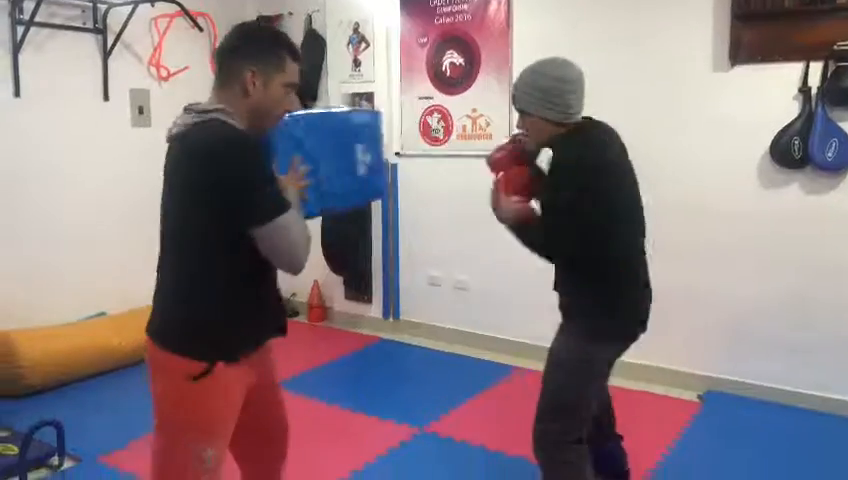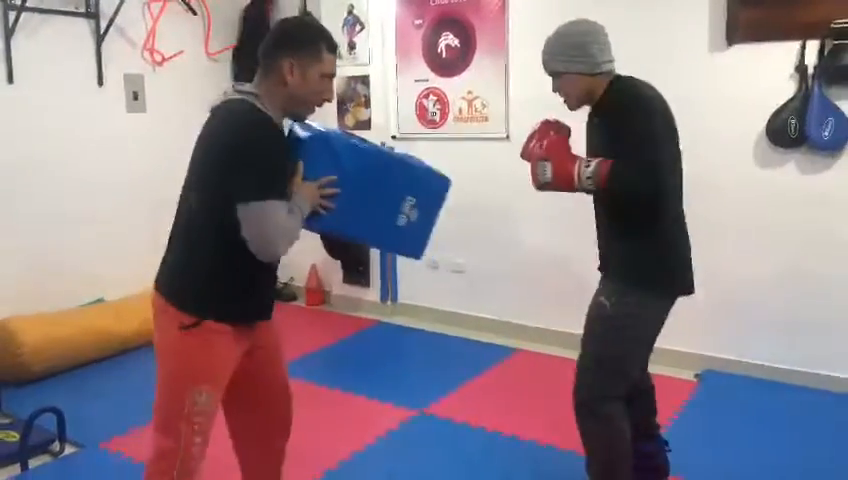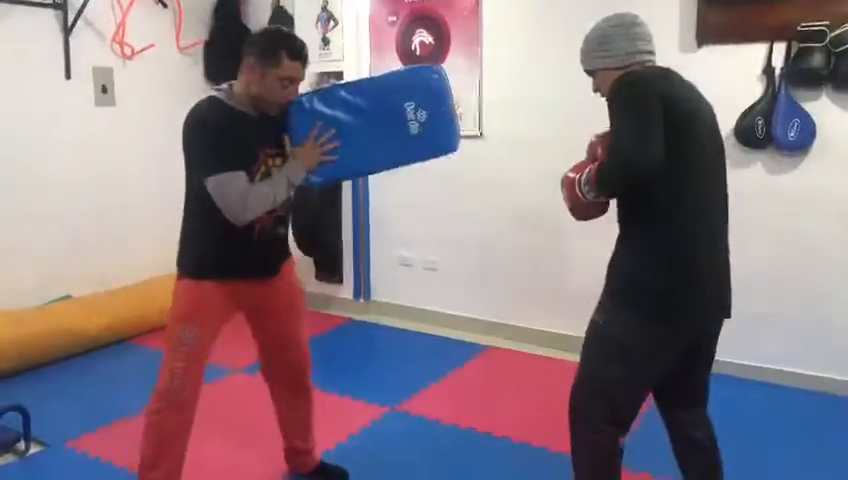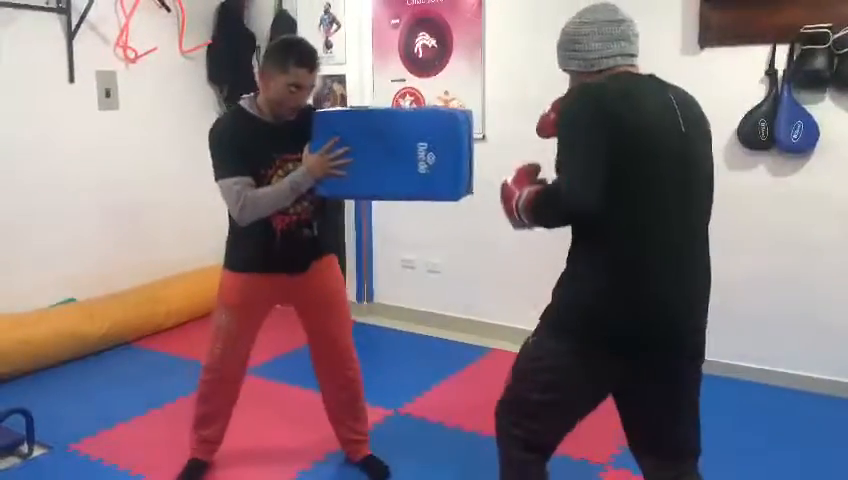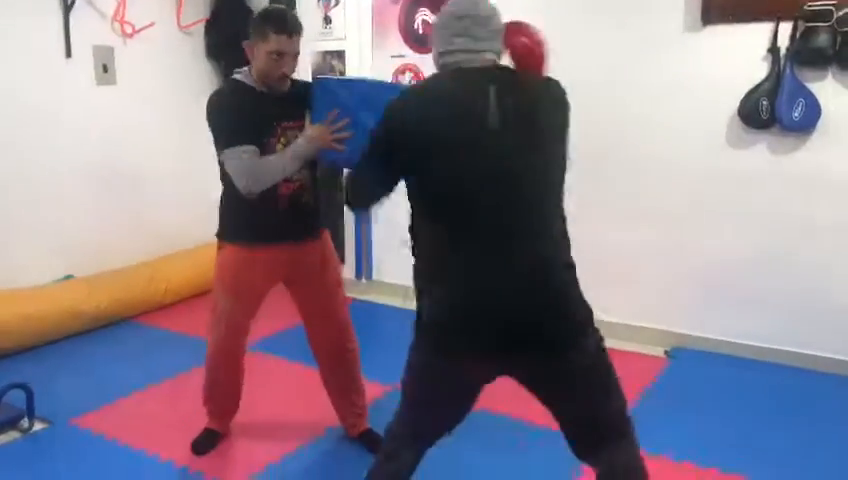
dt=1s
person 1, frame 1
left shoulder: (577, 157)
right shoulder: (591, 139)
left elbow: (562, 247)
left wrist: (509, 211)
left hip: (602, 307)
right hip: (618, 297)
left knee: (556, 435)
right knee: (584, 382)
person 1, frame 2
left shoulder: (635, 103)
right shoulder: (611, 106)
left elbow: (647, 181)
left wrist: (575, 171)
right wrist: (565, 159)
left hip: (644, 268)
right hip: (645, 263)
left knee: (597, 391)
right knee: (626, 371)
person 1, frame 3
left shoulder: (636, 90)
right shoulder: (687, 94)
left elbow: (637, 164)
left wrist: (589, 180)
left hip: (653, 282)
right hip: (705, 284)
left knee: (596, 408)
right knee: (686, 407)
person 1, frame 4
left shoulder: (592, 104)
right shoulder: (685, 107)
left elbow: (577, 199)
left wrist: (522, 202)
left hip: (596, 314)
right hip: (676, 318)
left knee: (521, 432)
person 1, frame 5
left shoulder: (411, 108)
right shoulder: (543, 96)
left elbow: (360, 194)
left wrist: (409, 147)
left hip: (453, 317)
right hip: (549, 310)
left knee: (407, 437)
person 2, frame 1
left shoulder: (201, 139)
right shoulder: (233, 150)
right elbow: (292, 255)
left wrist: (276, 196)
right wrist: (288, 197)
left hip: (243, 343)
right hip: (196, 354)
person 2, frame 2
left shoulder: (252, 122)
right shoulder: (251, 131)
right elbow: (269, 242)
left wrist: (297, 200)
right wrist: (301, 201)
left hip: (244, 312)
right hip: (197, 314)
left knee: (271, 418)
person 2, frame 3
left shoulder: (279, 115)
right shoulder: (207, 121)
right elbow: (239, 206)
right wrist: (297, 166)
left hip: (272, 267)
right hip: (209, 275)
left knee: (293, 367)
right knee: (177, 388)
person 2, frame 4
left shoulder: (316, 122)
right shoulder: (230, 130)
left elbow: (345, 176)
right elbow: (243, 208)
right wrist: (305, 175)
left hip: (313, 261)
right hip: (250, 268)
left knee: (340, 358)
right knee: (223, 363)
person 2, frame 5
left shoulder: (308, 95)
right shoulder: (227, 102)
left elbow: (336, 149)
right elbow: (249, 179)
right wrist: (306, 145)
left hip: (307, 236)
right hip: (246, 243)
left knee: (336, 332)
right knee: (226, 339)
left ankle: (355, 421)
right ankle: (218, 419)
